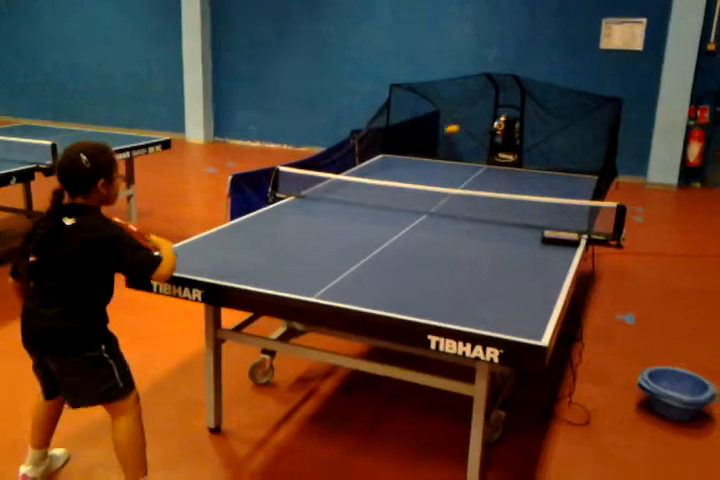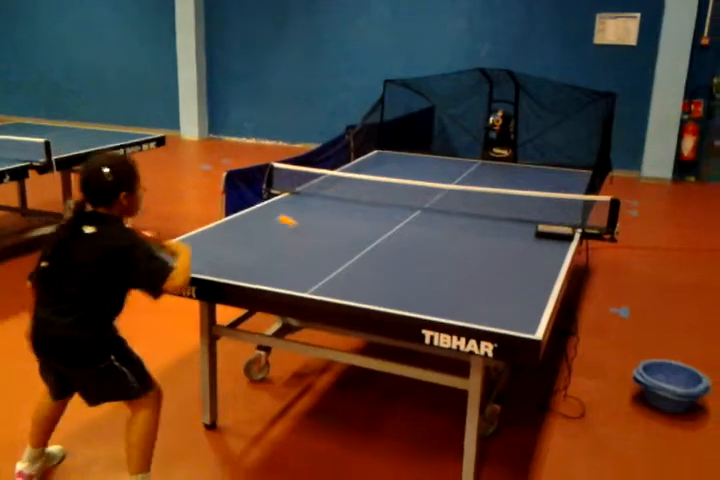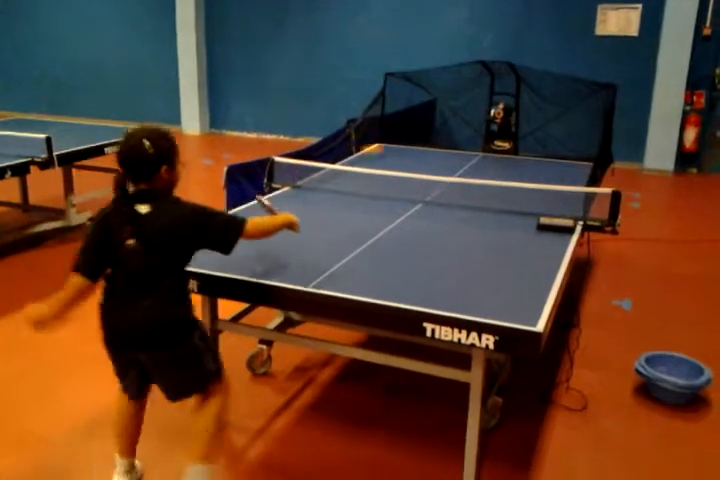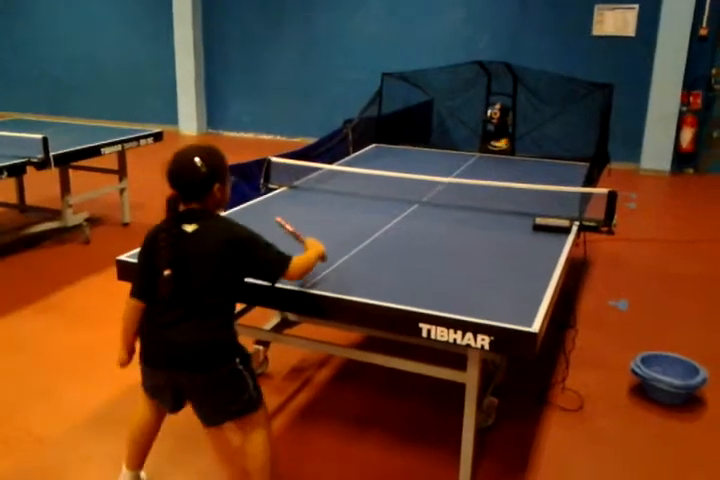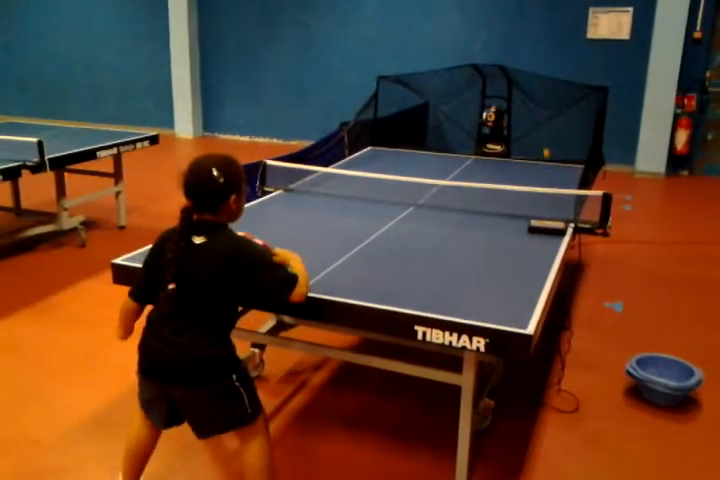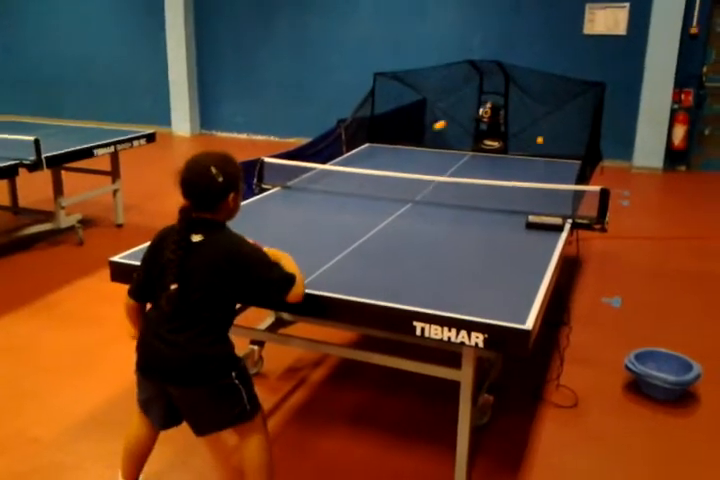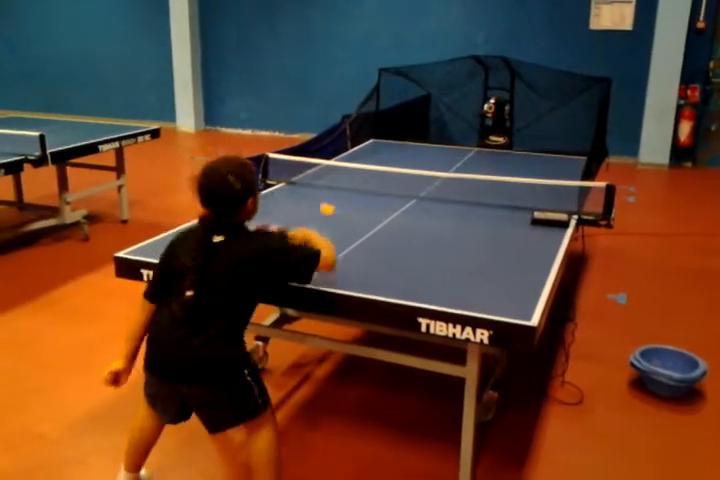
dt=0.3s
person 1, frame 1
left shoulder: (44, 224)
right shoulder: (107, 233)
left elbow: (17, 279)
right elbow: (162, 272)
right wrist: (166, 246)
left hip: (35, 331)
right hip: (79, 337)
left knee: (54, 391)
right knee: (125, 406)
person 1, frame 2
left shoulder: (66, 232)
right shoulder: (126, 243)
left elbow: (36, 283)
right elbow: (175, 283)
right wrist: (181, 252)
left hip: (45, 336)
right hip: (89, 344)
left knee: (59, 391)
right knee: (146, 400)
person 1, frame 3
left shoulder: (108, 218)
right shoulder: (185, 215)
left elbow: (84, 280)
right elbow: (251, 229)
left wrist: (52, 311)
right wrist: (281, 220)
left hip: (118, 328)
right hip: (170, 328)
left knee: (133, 394)
right knee: (214, 391)
person 1, frame 4
left shoulder: (157, 237)
right shoulder: (234, 236)
left elbow: (137, 301)
right elbow: (293, 270)
left wrist: (126, 348)
right wrist: (314, 249)
left hip: (158, 348)
right hip: (212, 351)
left knee: (153, 404)
right knee: (254, 422)
person 1, frame 5
left shoulder: (167, 241)
right shoulder: (240, 252)
left elbow: (133, 303)
right elbow: (297, 293)
left wrist: (125, 327)
right wrist: (293, 260)
left hip: (154, 359)
right hip: (206, 366)
left knee: (149, 420)
right knee: (253, 432)
person 1, frame 6
left shoulder: (165, 239)
right shoulder: (238, 251)
left elbow: (134, 302)
right elbow: (294, 293)
left wrist: (141, 331)
right wrist: (282, 258)
left hip: (153, 357)
right hip: (205, 364)
left knee: (148, 420)
right knee: (251, 428)
person 1, frame 7
left shoulder: (183, 242)
right shoulder: (260, 249)
left elbow: (149, 304)
right elbow: (327, 260)
left wrist: (125, 359)
right wrist: (303, 238)
left hip: (163, 356)
right hip: (217, 364)
left knee: (154, 412)
right knee: (261, 424)
